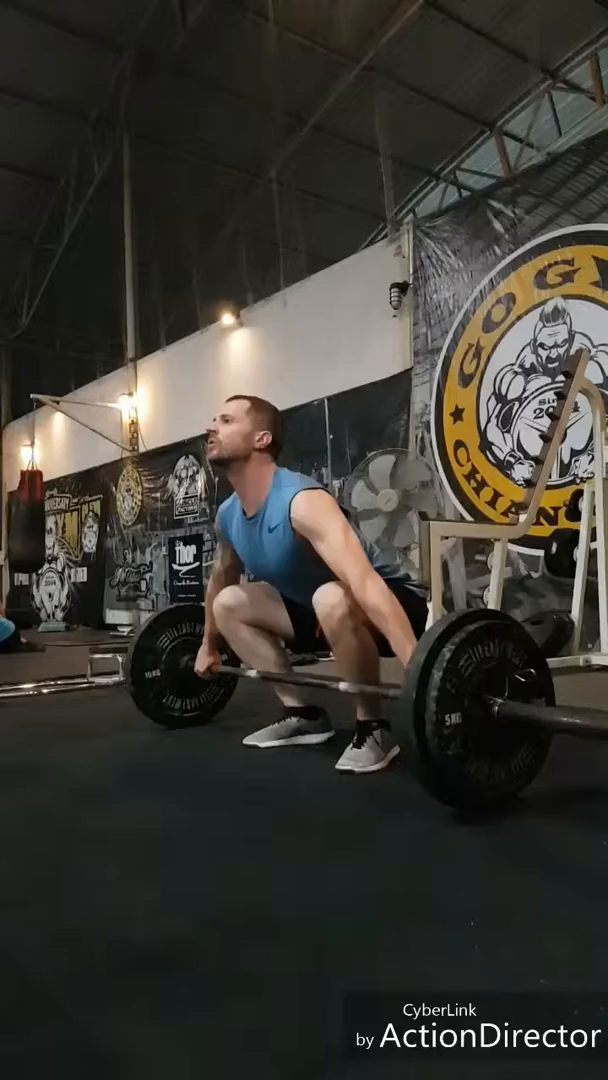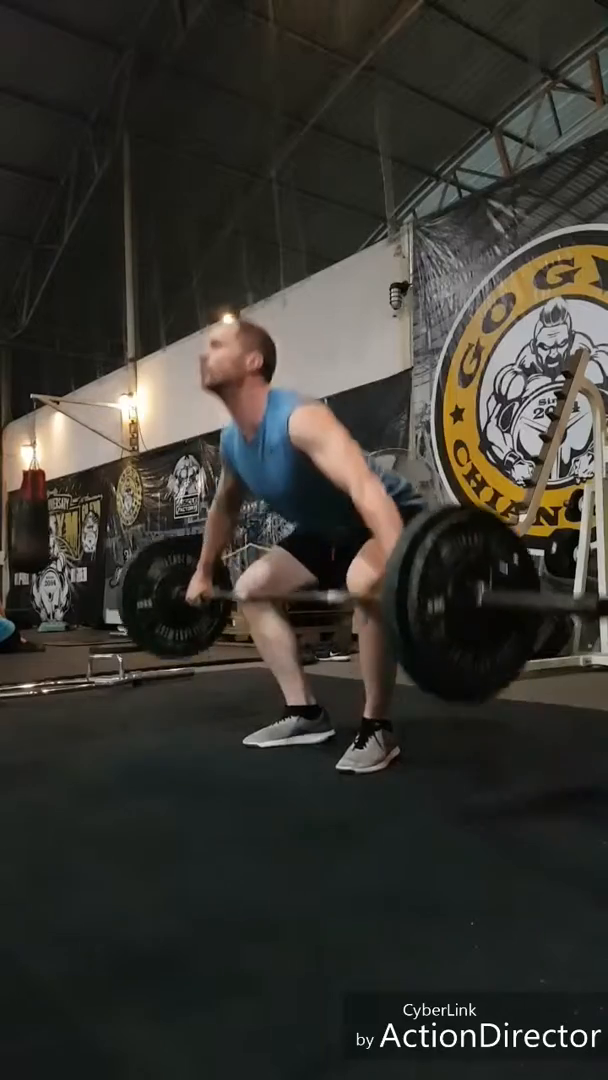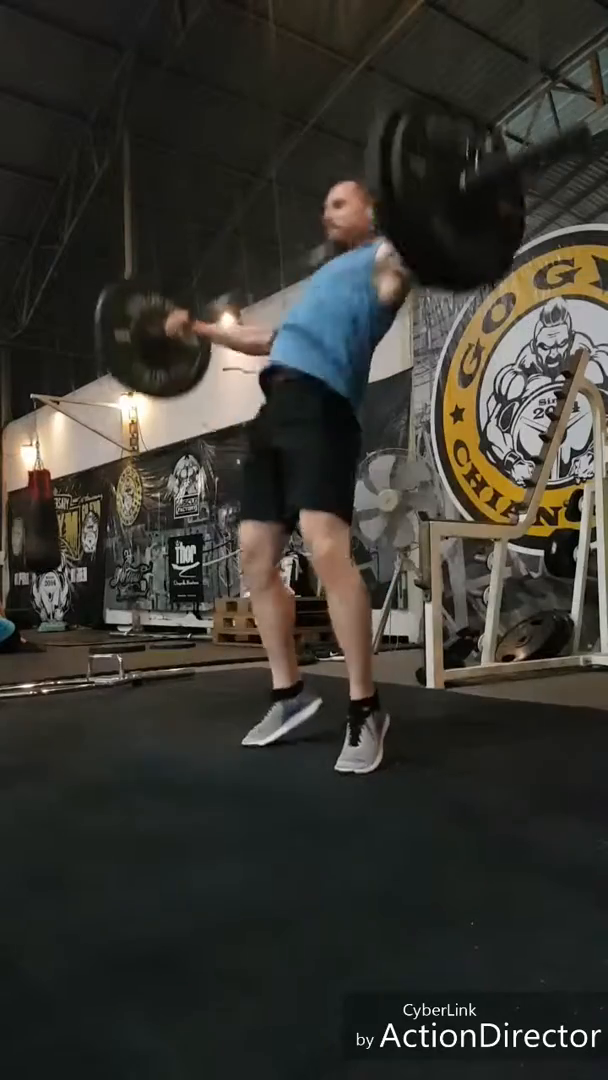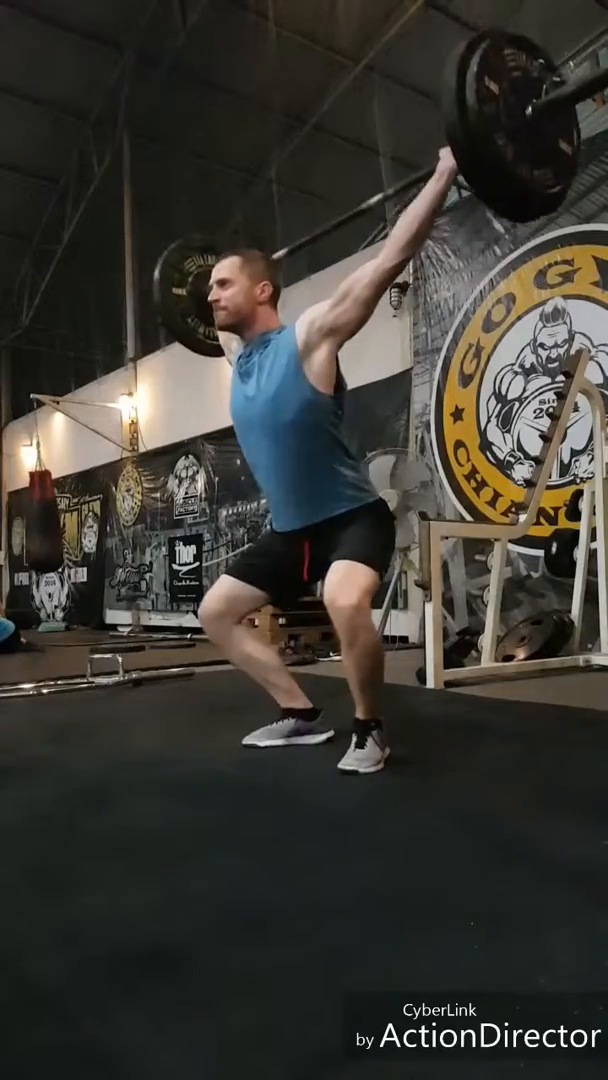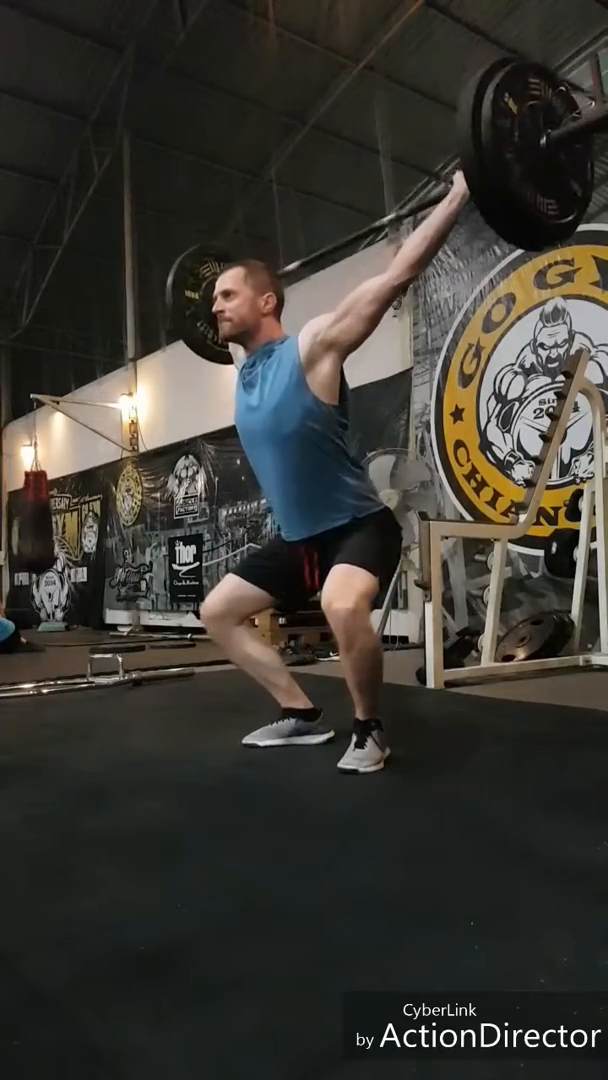
dt=0.5s
person 1, frame 1
left shoulder: (301, 502)
right shoulder: (229, 514)
left elbow: (365, 584)
right elbow: (220, 579)
right wrist: (208, 646)
left hip: (391, 603)
left knee: (334, 602)
right knee: (227, 605)
left ankle: (373, 729)
right ankle: (302, 713)
person 1, frame 2
left shoulder: (299, 419)
right shoulder: (231, 440)
left elbow: (367, 491)
right elbow: (224, 508)
right wrist: (203, 573)
left hip: (389, 523)
right hip: (328, 529)
left knee: (365, 581)
right knee: (251, 588)
left ankle: (377, 728)
right ankle: (305, 713)
person 1, frame 3
left shoulder: (381, 257)
right shoulder: (328, 274)
left elbow: (412, 264)
right elbow: (267, 336)
right wrist: (195, 327)
left hip: (320, 407)
right hip: (280, 406)
left knee: (325, 552)
right knee: (256, 557)
left ankle: (366, 711)
right ankle: (289, 693)
person 1, frame 4
left shoulder: (309, 336)
right shoulder: (242, 356)
left elbow: (390, 258)
right elbow: (221, 325)
left wrist: (445, 172)
left hip: (351, 517)
right hip: (290, 529)
left knee: (346, 602)
right knee: (215, 611)
left ankle: (369, 729)
right ankle: (302, 715)
person 1, frame 5
left shoulder: (311, 348)
right shoulder: (249, 364)
left elbow: (396, 274)
right elbow: (239, 328)
left wrist: (459, 196)
left hip: (358, 526)
right hip: (296, 536)
left knee: (342, 606)
right knee: (217, 612)
left ankle: (369, 731)
right ankle: (302, 715)
